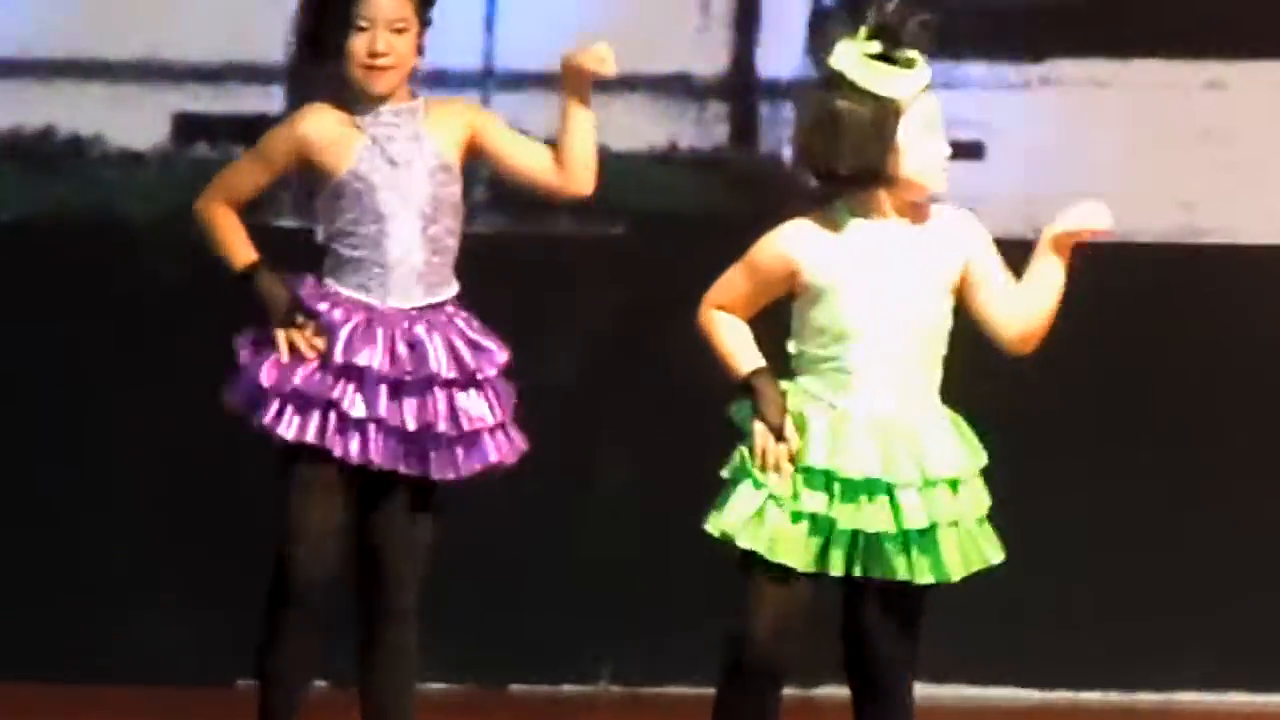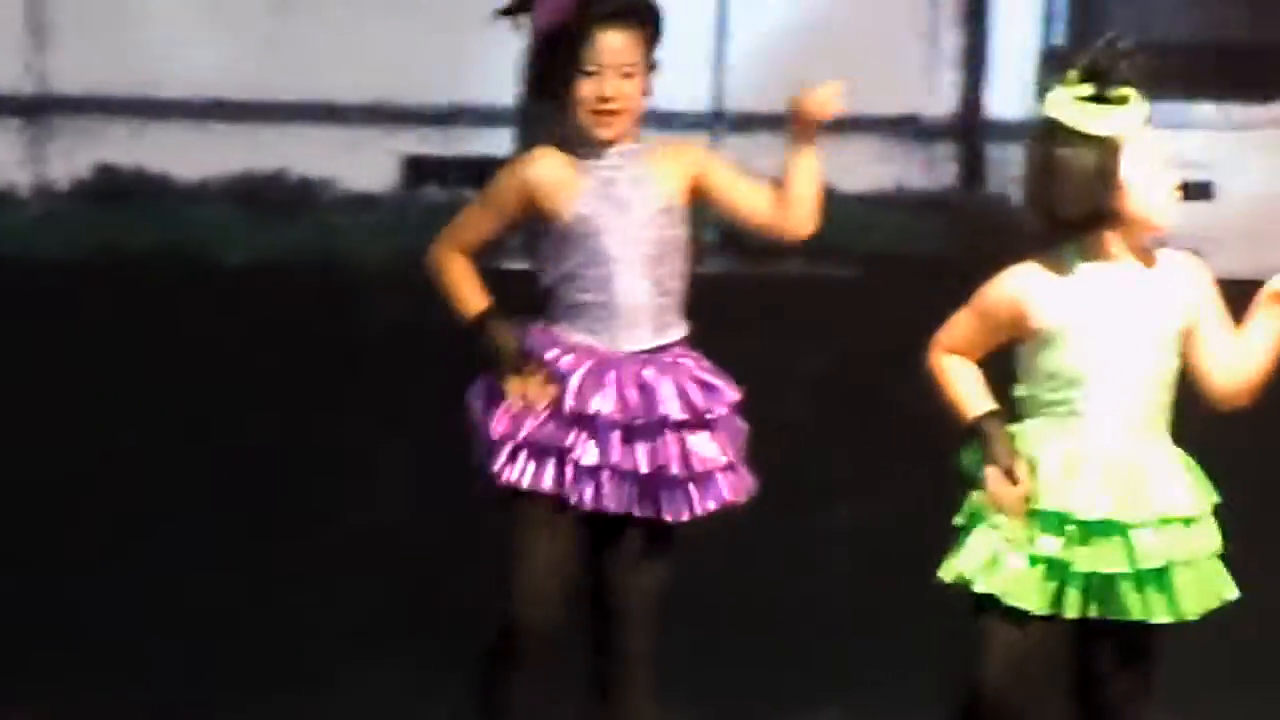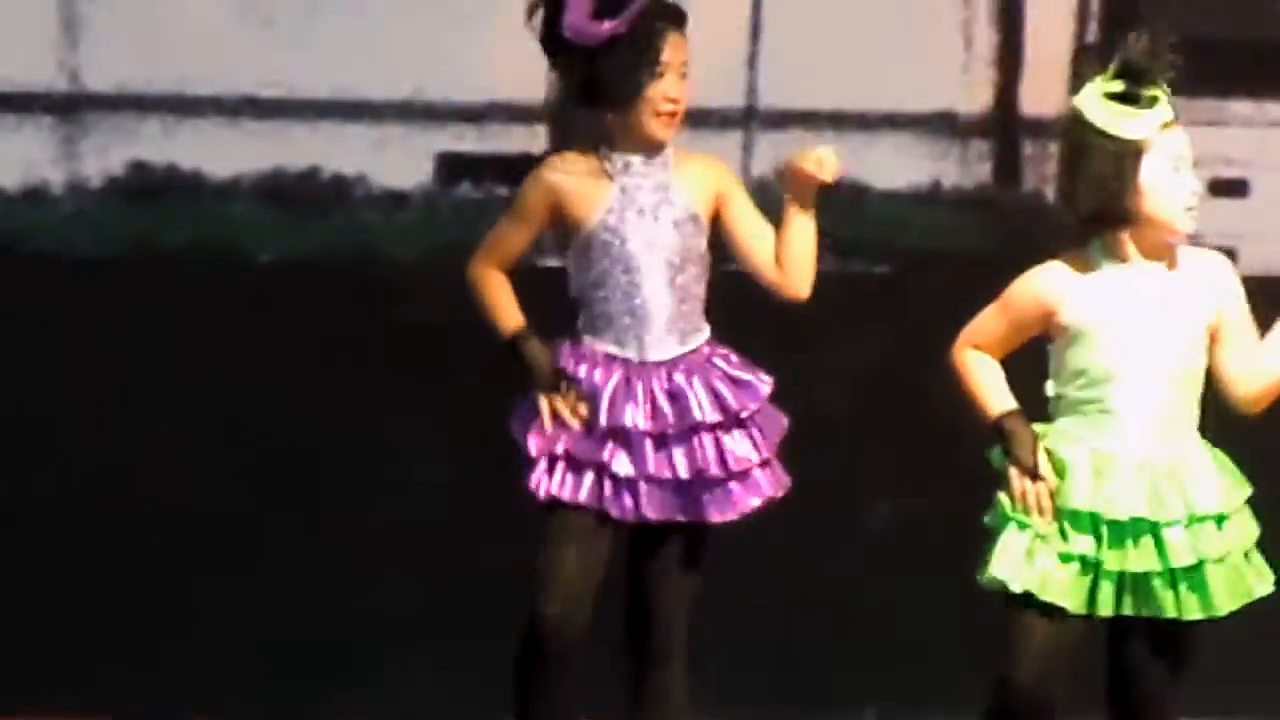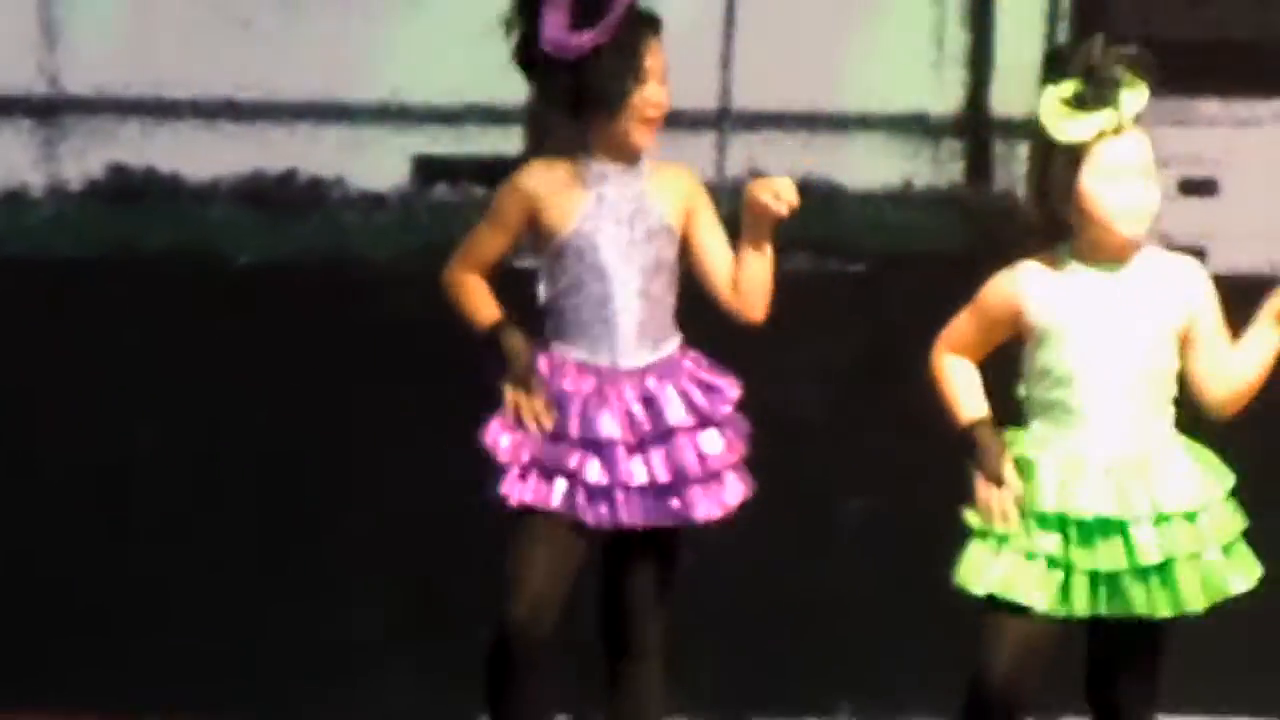
dt=0.4s
person 1, frame 1
left shoulder: (458, 121)
right shoulder: (316, 128)
left elbow: (574, 180)
right elbow: (215, 202)
left wrist: (577, 96)
right wrist: (266, 286)
left hip: (427, 360)
right hip: (339, 358)
left knee: (394, 585)
right knee: (303, 569)
person 1, frame 2
left shoulder: (682, 163)
right shoulder: (541, 171)
left elbow: (794, 222)
right elbow: (449, 252)
left wrist: (804, 137)
right wrist: (496, 336)
left hip: (656, 404)
right hip: (569, 403)
left knee: (628, 624)
right knee: (526, 618)
person 1, frame 3
left shoulder: (708, 177)
right shoulder: (566, 176)
left elbow: (793, 282)
right elbow: (486, 268)
left wrist: (800, 196)
right wrist: (532, 357)
left hip: (691, 414)
right hip: (600, 416)
left knee: (661, 632)
right knee: (554, 620)
person 1, frame 4
left shoulder: (679, 187)
right shoulder: (541, 184)
left elbow: (749, 304)
right elbow: (462, 273)
left wrist: (758, 223)
right wrist: (509, 342)
left hip: (657, 419)
right hip: (569, 422)
left knee: (637, 632)
right knee: (524, 622)
person 2, frame 1
left shoulder: (956, 235)
right shoulder: (802, 243)
left elbow: (1018, 329)
right elbow: (717, 310)
left wrist: (1056, 247)
right wrist: (759, 390)
left hip: (909, 481)
right hip: (809, 470)
left knee: (885, 662)
right knee: (761, 649)
person 2, frame 2
left shoulder: (1181, 280)
right shoulder: (1031, 287)
right elbow: (949, 352)
right wrist: (991, 435)
left hip: (1139, 523)
right hip: (1040, 520)
person 2, frame 3
left shoulder: (1211, 277)
right shoulder: (1060, 284)
right elbow: (971, 349)
right wrist: (1013, 433)
left hip: (1173, 518)
right hip: (1073, 513)
person 2, frame 4
left shoulder: (1182, 281)
right shoulder: (1028, 285)
left elbow: (1223, 391)
right elbow: (950, 353)
right wrist: (983, 442)
left hip: (1150, 516)
right hip: (1045, 516)
